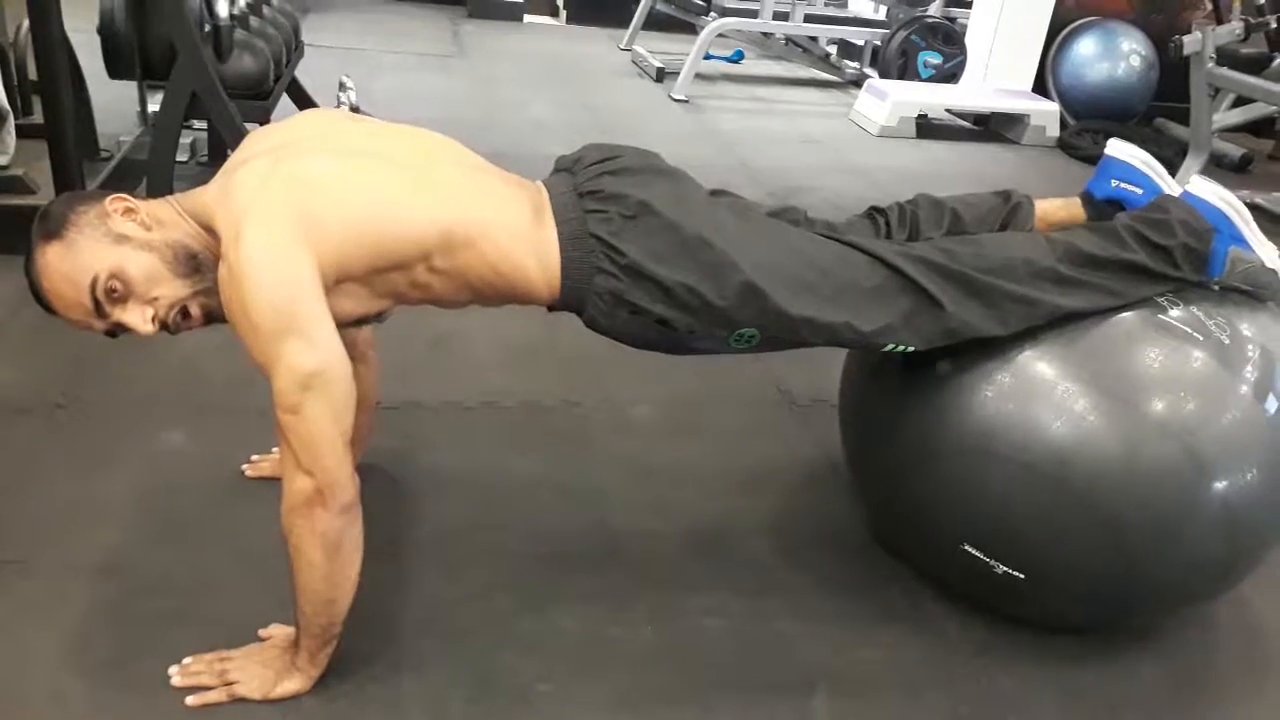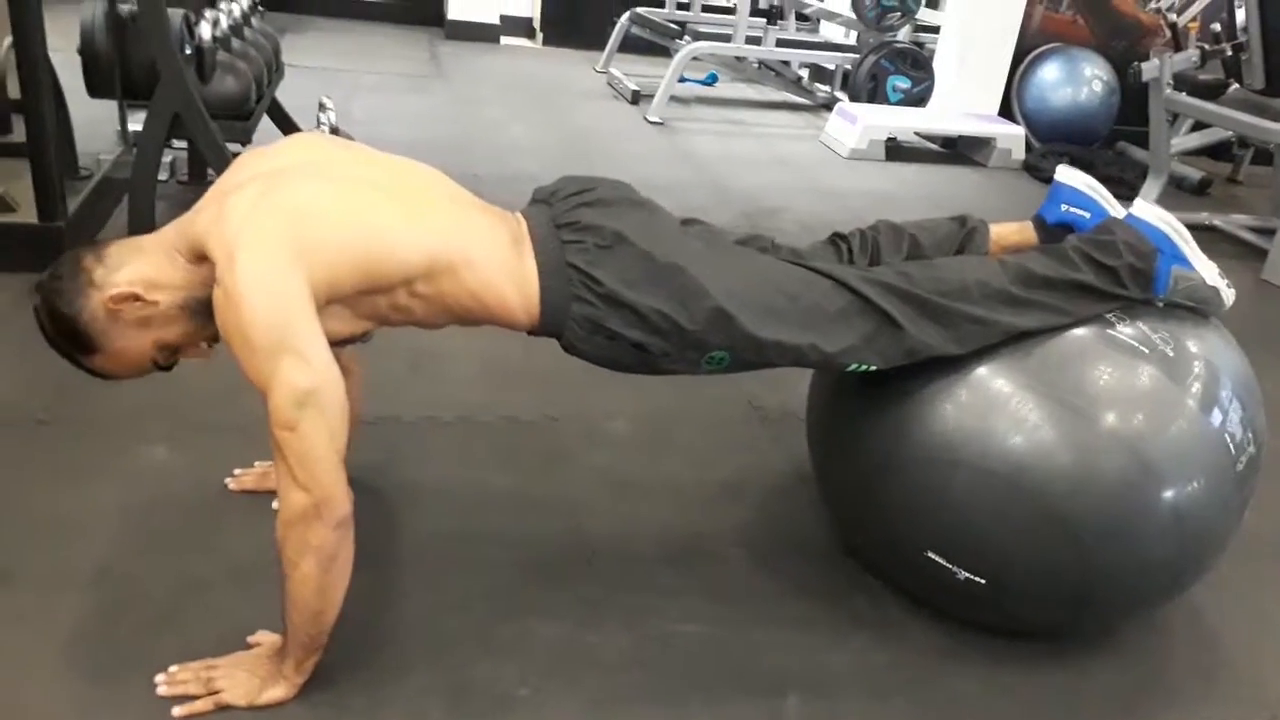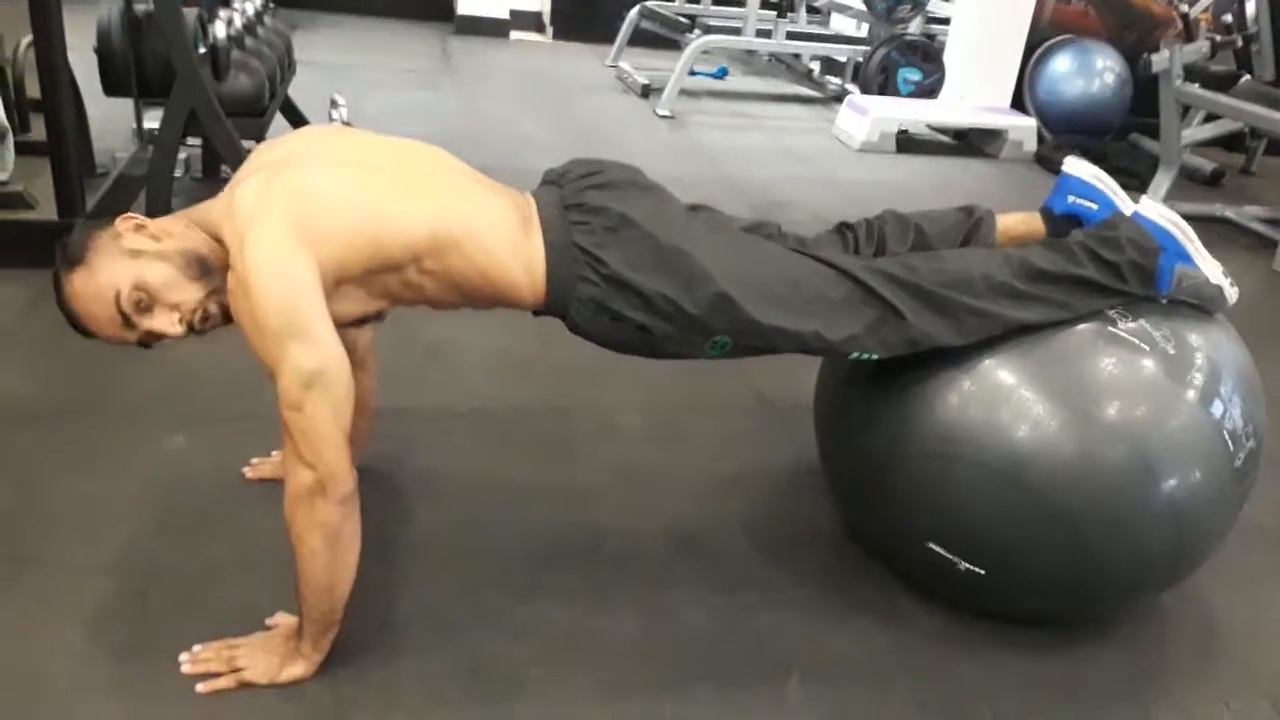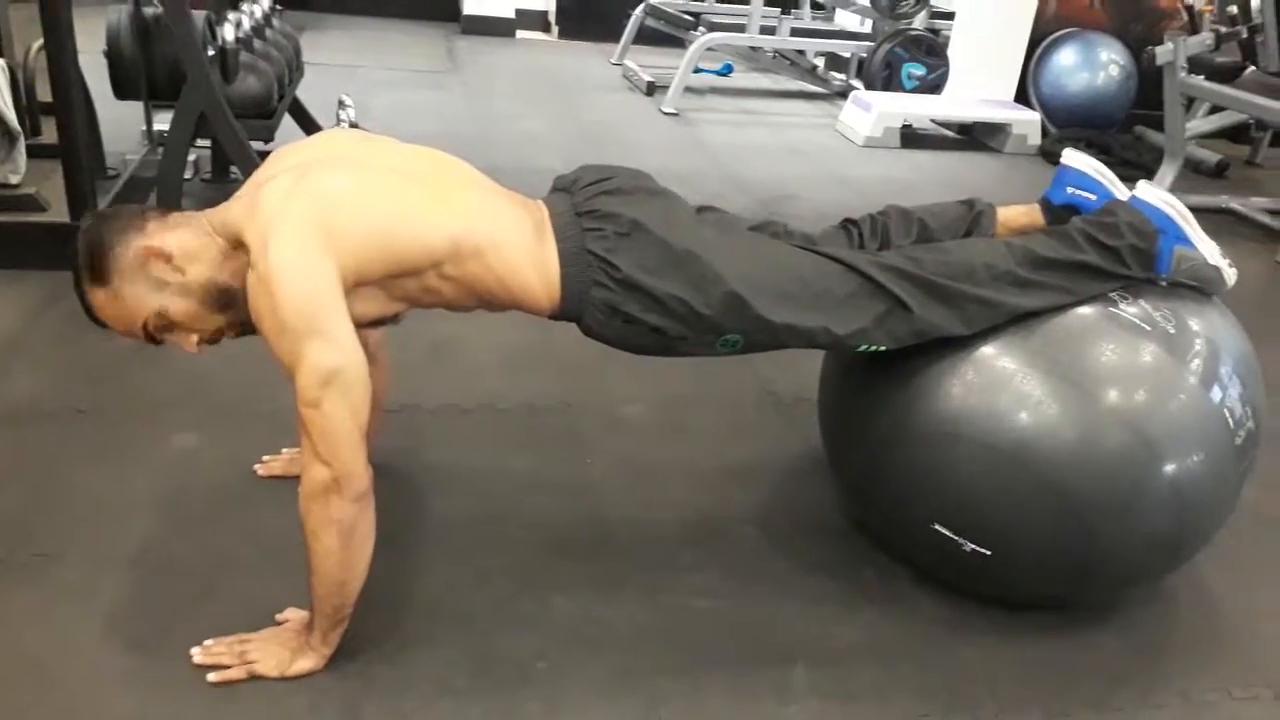
dt=1s
person 1, frame 1
left shoulder: (251, 257)
right shoulder: (266, 158)
left elbow: (325, 495)
left wrist: (304, 658)
right wrist: (331, 438)
left hip: (630, 265)
right hip: (603, 194)
left knee: (906, 298)
right knee: (872, 250)
right ankle: (1099, 201)
person 1, frame 2
left shoulder: (246, 283)
right shoulder: (252, 179)
left elbow: (323, 508)
right wrist: (306, 450)
left hip: (602, 293)
right hip: (581, 223)
left knee: (868, 321)
right knee: (831, 273)
left ankle: (1133, 259)
right ankle: (1052, 220)
person 1, frame 3
left shoulder: (259, 265)
right shoulder: (268, 174)
left elbow: (326, 487)
left wrist: (305, 645)
right wrist: (340, 438)
left hip: (610, 272)
right hip: (591, 208)
left knee: (873, 310)
right knee: (839, 262)
left ankle: (1137, 256)
right ankle: (1055, 212)
person 1, frame 4
left shoulder: (278, 271)
right shoulder: (286, 176)
left elbow: (343, 484)
left wrist: (316, 640)
right wrist: (335, 437)
left hip: (626, 276)
right hip: (600, 209)
left knee: (882, 302)
right knee: (845, 258)
left ankle: (1137, 242)
right ankle: (1054, 203)
